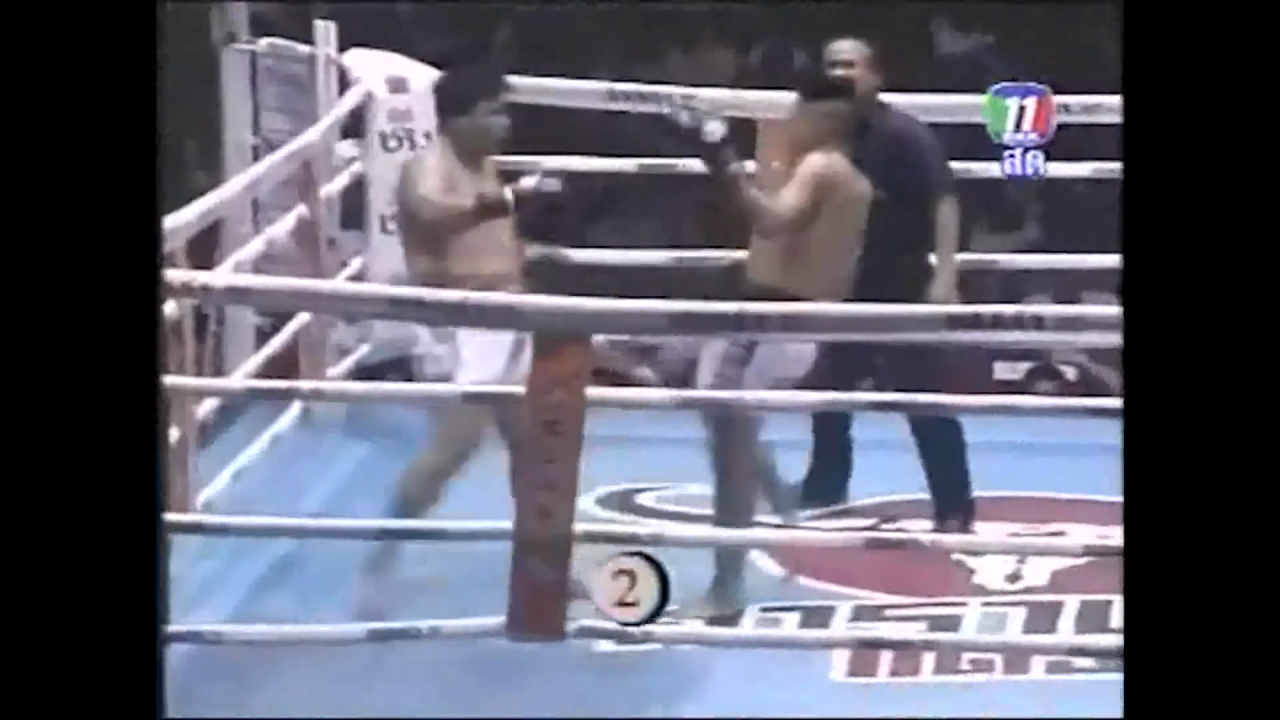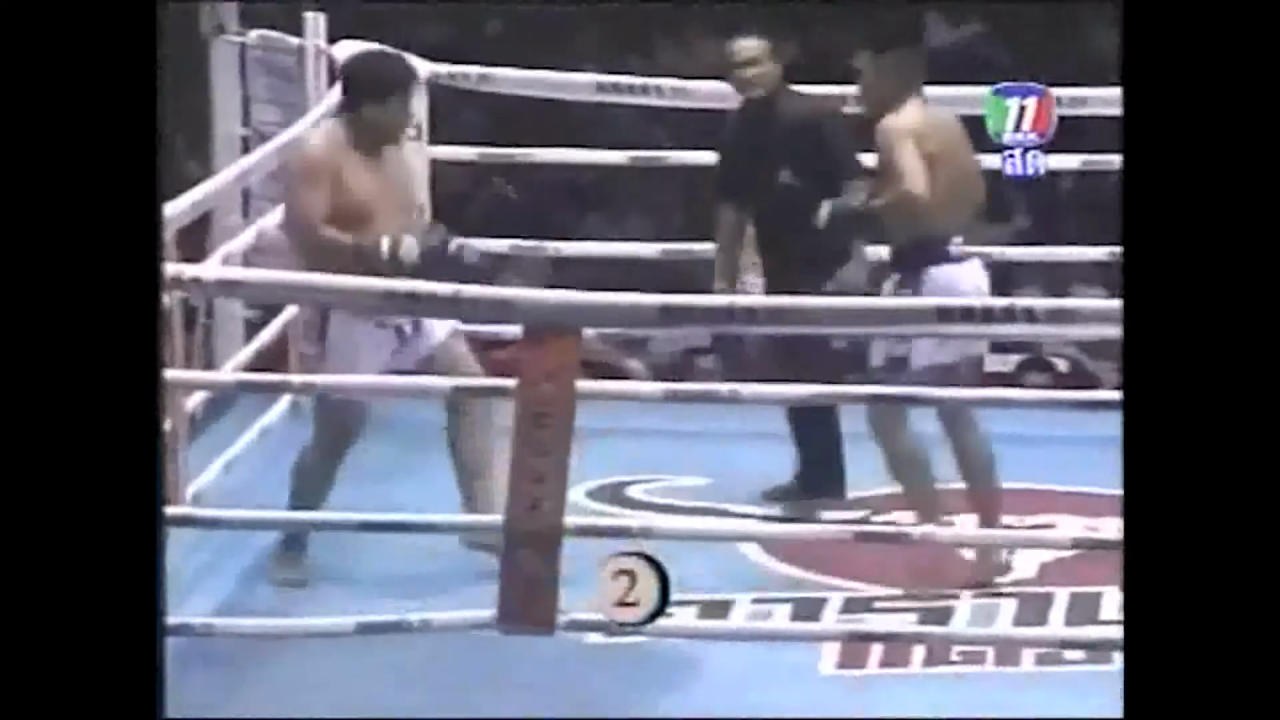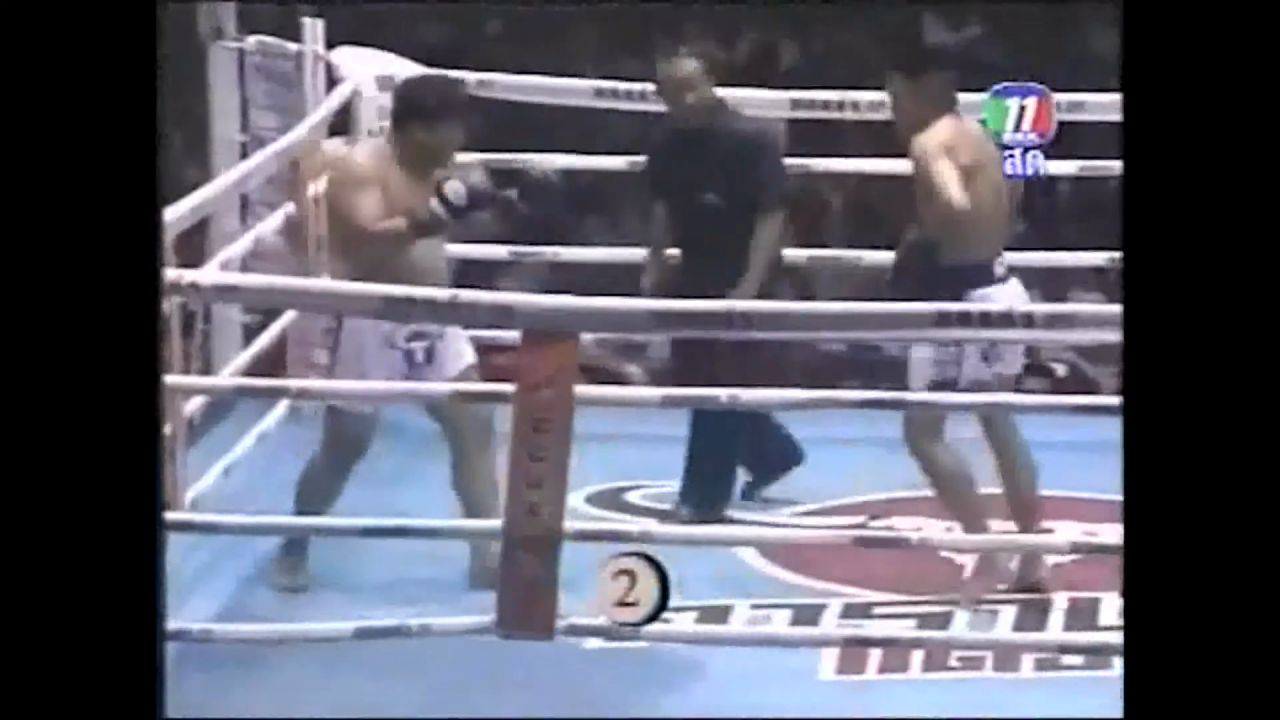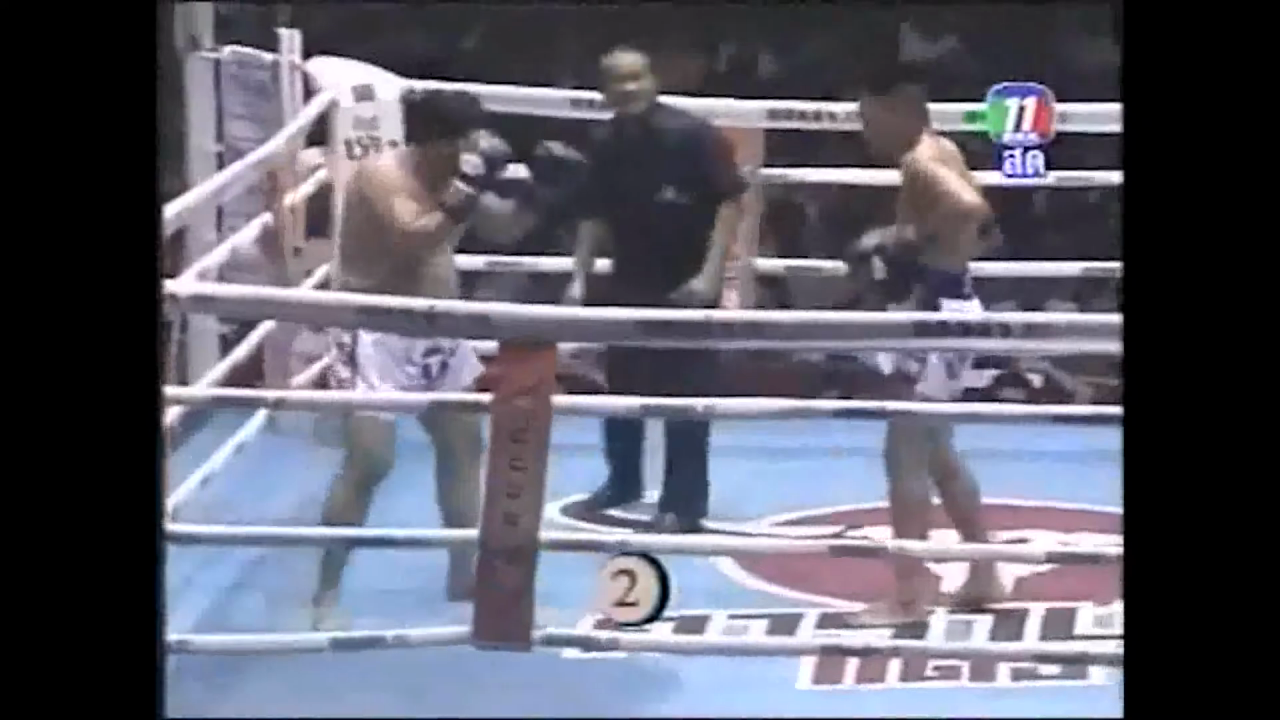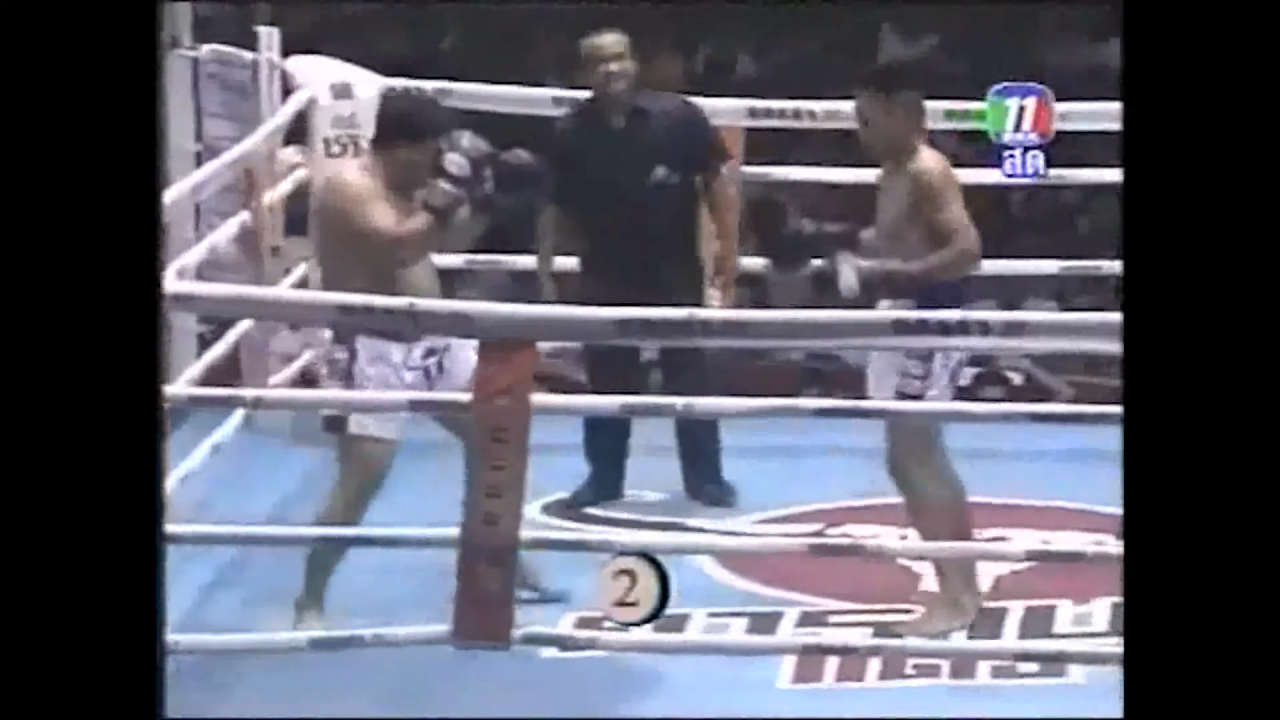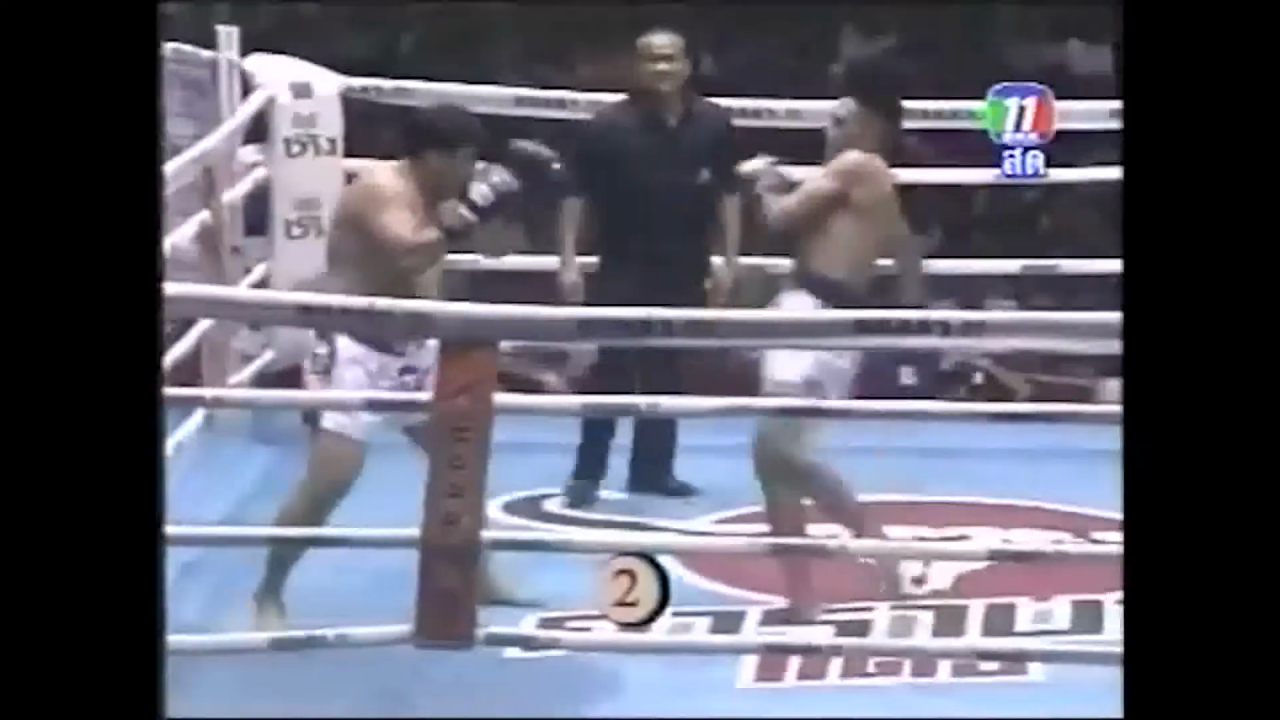
dt=0.4s
person 1, frame 1
left shoulder: (820, 167)
right shoulder: (855, 184)
left elbow: (775, 222)
left wrist: (726, 165)
left knee: (732, 448)
right knee: (735, 442)
left ankle: (725, 585)
person 1, frame 2
left shoulder: (895, 125)
right shoulder: (946, 121)
left elbow: (915, 196)
right elbow: (975, 196)
left wrist: (869, 206)
left hip: (926, 276)
right hip: (963, 269)
left knee: (886, 414)
right knee: (960, 415)
right ankle: (990, 546)
person 1, frame 3
left shoulder: (930, 142)
right shoulder: (974, 134)
left elbow: (955, 208)
right elbow: (999, 206)
left wrist: (921, 244)
left hip: (965, 295)
right hip: (997, 287)
left knee: (923, 432)
right knee: (1000, 426)
left ankle: (987, 553)
right ankle: (1032, 560)
person 1, frame 4
left shoulder: (921, 159)
right shoulder: (944, 151)
left elbow: (973, 208)
right elbow: (983, 226)
left wrist: (907, 240)
right wrist: (919, 242)
left hip: (934, 307)
right hip: (949, 303)
left knee: (904, 452)
right knee: (936, 447)
left ankle: (911, 593)
right ankle: (982, 574)
person 1, frame 5
left shoulder: (926, 171)
right shoulder: (894, 171)
left elbow: (968, 251)
left wrist: (887, 273)
right wrist: (846, 249)
right hip: (908, 317)
left knee: (908, 460)
right knee: (926, 456)
left ankle: (951, 596)
right ankle: (962, 583)
person 1, frame 6
left shoulder: (855, 165)
right shoulder: (878, 190)
left elbow: (781, 216)
right elbow: (912, 267)
left wrist: (768, 185)
left hip: (816, 317)
left knee: (779, 449)
right knee: (772, 451)
left ankle: (870, 542)
right ankle: (800, 591)
person 2, frame 1
left shoulder: (487, 169)
right shoulder: (429, 167)
right elbow: (432, 218)
right wrist: (504, 200)
left hip: (506, 320)
right hip: (463, 323)
right knee: (453, 447)
right ankle: (381, 556)
person 2, frame 2
left shoulder: (390, 148)
right shoulder: (317, 153)
right elbow: (308, 237)
left wrist: (435, 243)
right wrist: (389, 254)
right hip: (350, 316)
left knee: (473, 394)
right knee: (335, 436)
left ankle: (485, 518)
right ankle: (292, 543)
person 2, frame 3
left shoulder: (437, 166)
right shoulder: (359, 164)
left elbow: (470, 216)
right elbow: (369, 240)
left wrist: (505, 200)
right wrist: (442, 210)
left hip: (431, 323)
right hip: (367, 325)
left knee: (475, 426)
right knee: (343, 447)
left ankle: (489, 555)
right ankle: (293, 547)
person 2, frame 4
left shoulder: (449, 178)
right shoulder: (381, 174)
right elbow: (411, 240)
right wrist: (468, 187)
left hip: (438, 336)
right hip: (377, 337)
left knee: (464, 443)
right knee: (368, 463)
left ankle: (465, 572)
right ankle: (326, 590)
person 2, frame 5
left shoulder: (413, 182)
right shoulder: (348, 186)
left elbow: (453, 237)
right elbow: (397, 246)
left wrist: (486, 193)
right wrist: (448, 192)
left hip: (433, 337)
right hip: (373, 348)
right knee: (362, 478)
right ankle: (311, 601)
person 2, frame 6
left shoulder: (434, 192)
right shoulder: (380, 188)
left elbow: (491, 240)
right elbow: (407, 256)
left wrist: (502, 206)
right wrist: (464, 216)
left hip: (414, 348)
right hip: (355, 350)
right knee: (329, 480)
right ankle: (269, 593)
person 3, frame 1
left shoulder: (903, 133)
left elbow: (943, 200)
left wrist: (944, 275)
left hip: (901, 283)
right hip: (848, 281)
left knee: (922, 397)
right knee: (828, 382)
left ankle: (954, 507)
right ankle: (826, 481)
person 3, frame 2
left shoulder: (814, 116)
right shoulder: (738, 131)
left elbow: (855, 184)
right elbow: (731, 208)
left wrist: (855, 257)
right wrist: (725, 274)
left hip: (824, 262)
right hip: (781, 264)
left knee: (807, 367)
right knee: (793, 366)
left ankle: (822, 476)
right ankle: (819, 475)
person 3, frame 3
left shoulder: (750, 138)
right shoulder: (669, 143)
left elbow: (771, 216)
left wrist: (750, 288)
right wrist: (654, 267)
left hip: (738, 278)
right hip: (697, 273)
left knee: (715, 383)
right knee: (694, 376)
left ankle: (705, 494)
right ankle: (773, 450)
person 3, frame 4
left shoulder: (693, 135)
right shoulder: (604, 147)
left elbow: (730, 204)
right elbow: (595, 219)
left wrist: (711, 274)
right wrist: (579, 279)
left hip: (687, 282)
right hip: (630, 279)
left knee: (685, 392)
right knee: (622, 384)
left ankle: (684, 502)
right ankle: (624, 479)
person 3, frame 5
left shoulder: (679, 116)
right shoulder: (571, 132)
left elbow: (715, 181)
right elbow: (557, 208)
left wrist: (727, 249)
right wrist: (545, 274)
left hip: (675, 269)
right hip: (605, 274)
left knee: (687, 375)
right knee: (606, 378)
left ankle: (705, 476)
right ankle: (604, 477)
person 3, frame 6
left shoulder: (713, 123)
right shoulder: (609, 126)
left elbow: (726, 193)
right elbow: (578, 195)
left wrist: (729, 260)
right wrist: (568, 261)
left hip: (684, 269)
right hip: (622, 269)
left knee: (665, 373)
right knee: (613, 371)
left ankle: (652, 470)
right ankle: (587, 473)
